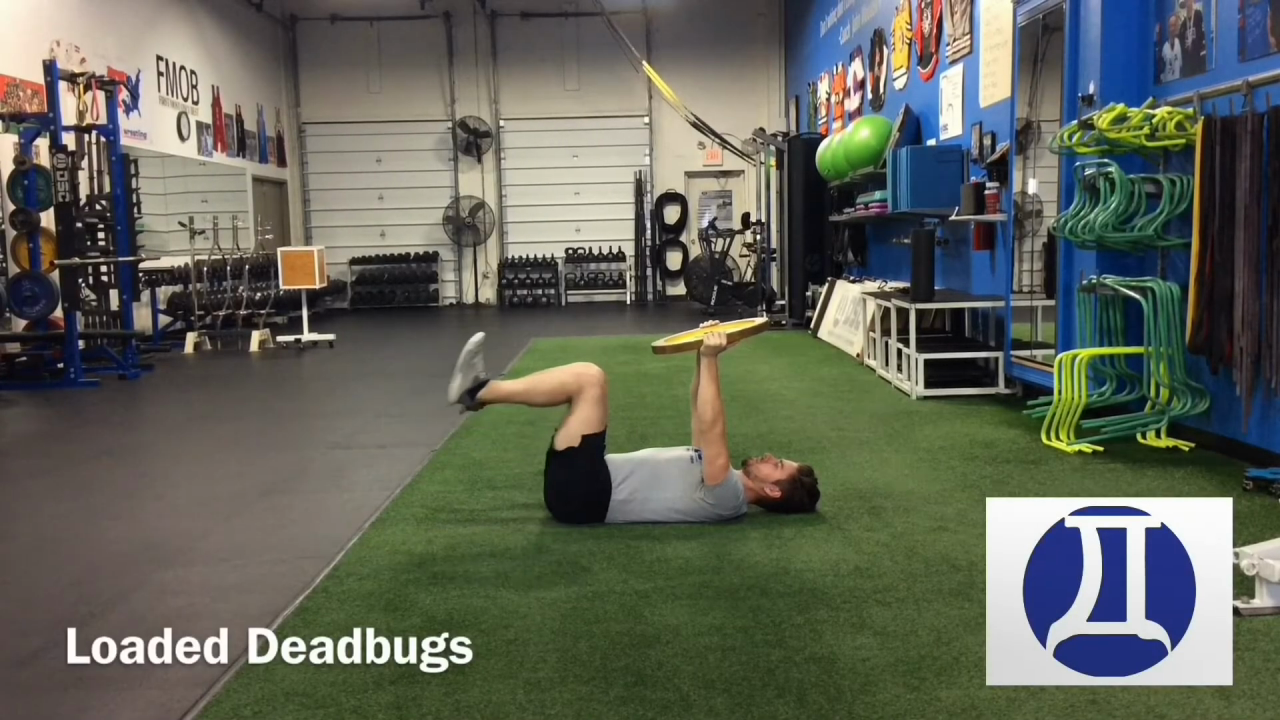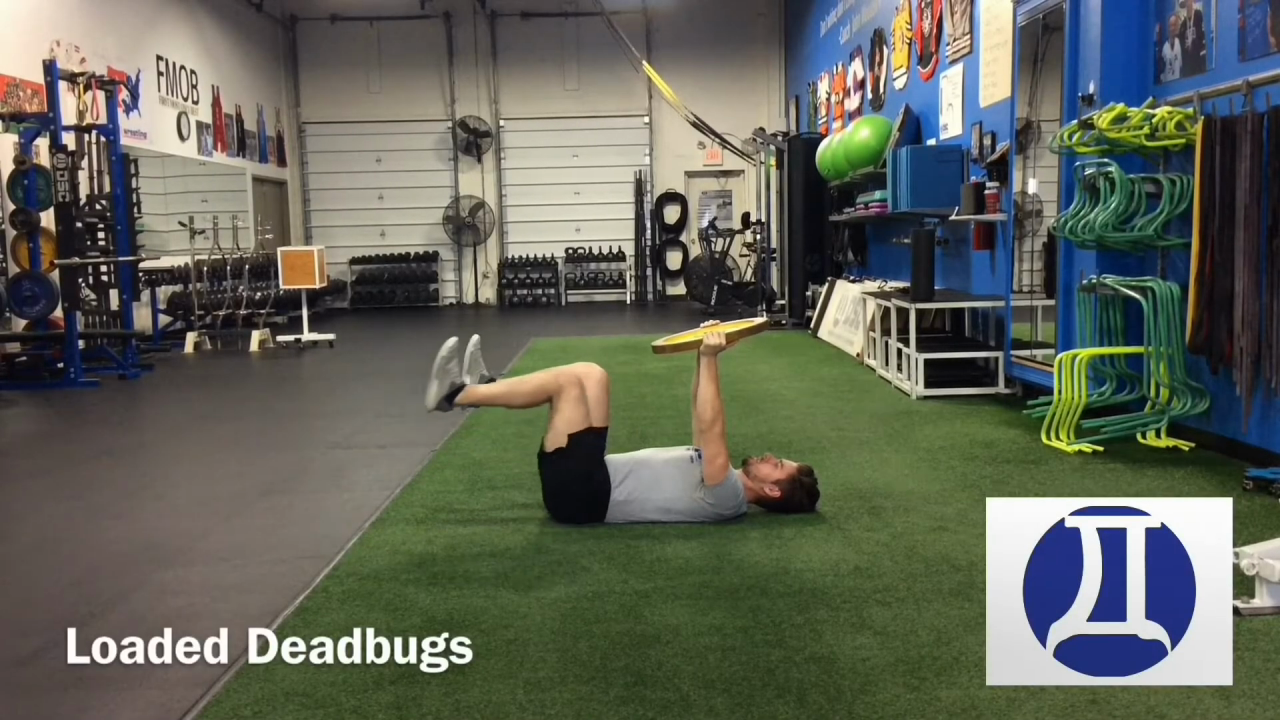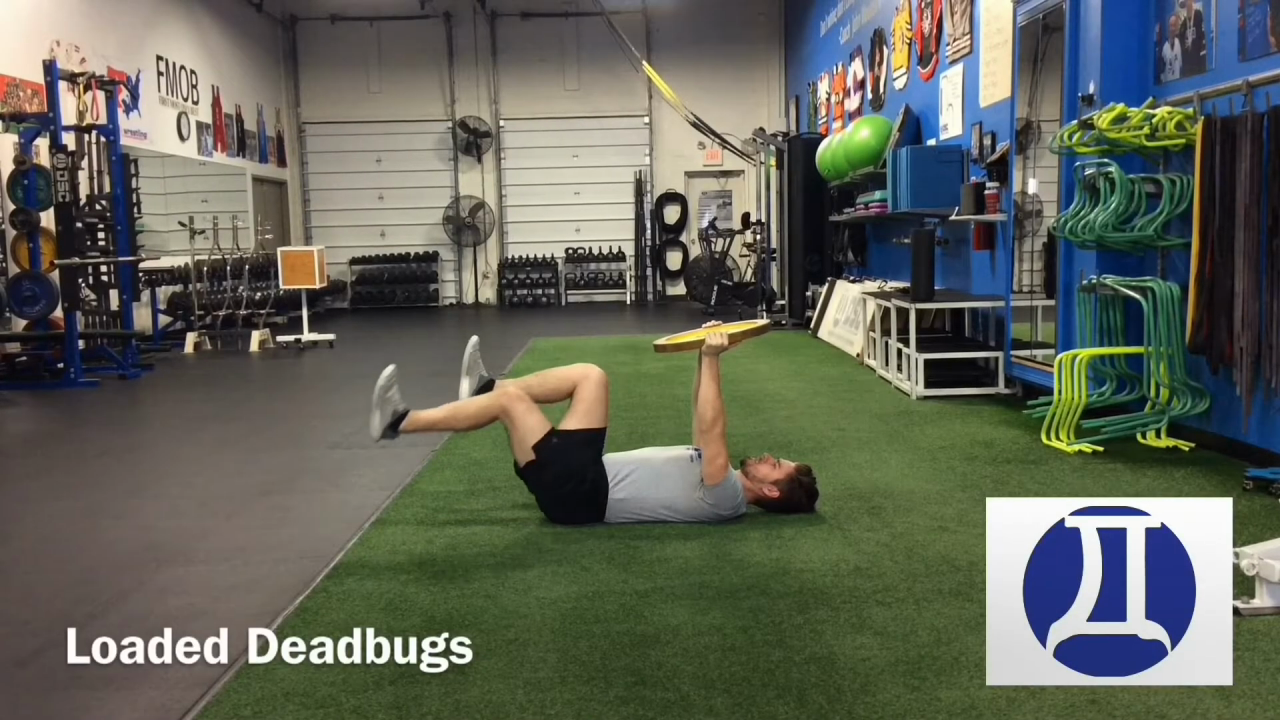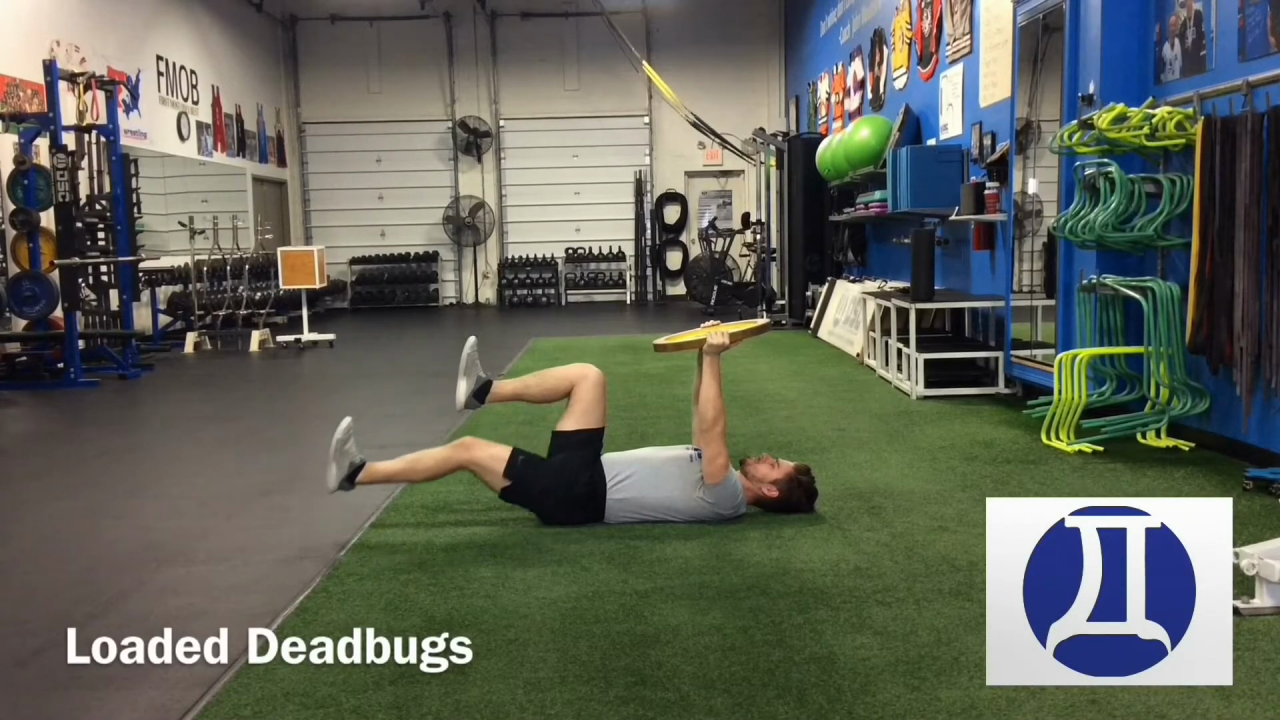
dt=0.5s
person 1, frame 1
left shoulder: (726, 497)
right shoulder: (727, 479)
left elbow: (710, 431)
right elbow: (705, 429)
left wrist: (709, 361)
right wrist: (705, 359)
left hip: (582, 495)
right hip: (593, 481)
left knee: (588, 382)
right knee: (588, 373)
left ankle: (478, 390)
right ankle: (485, 391)
person 1, frame 2
left shoulder: (726, 497)
right shoulder: (725, 480)
left elbow: (710, 431)
right elbow: (706, 430)
left wrist: (709, 360)
right wrist: (703, 358)
left hip: (583, 496)
right hip: (594, 477)
left knee: (567, 381)
right knee: (590, 375)
left ankle: (455, 395)
right ankle: (485, 388)
person 1, frame 3
left shoulder: (726, 498)
right shoulder: (725, 480)
left elbow: (711, 431)
right elbow: (705, 424)
left wrist: (711, 360)
right wrist: (706, 358)
left hip: (579, 494)
right hip: (589, 472)
left knee: (510, 401)
right knee: (590, 375)
left ankle: (399, 421)
right ankle: (486, 388)
person 1, frame 4
left shoulder: (726, 497)
right shoulder: (722, 480)
left elbow: (713, 430)
right elbow: (703, 419)
left wrist: (712, 359)
right wrist: (703, 358)
left hip: (578, 494)
right hip: (585, 471)
left knee: (468, 449)
right knee: (588, 375)
left ankle: (357, 474)
right ankle: (485, 391)
